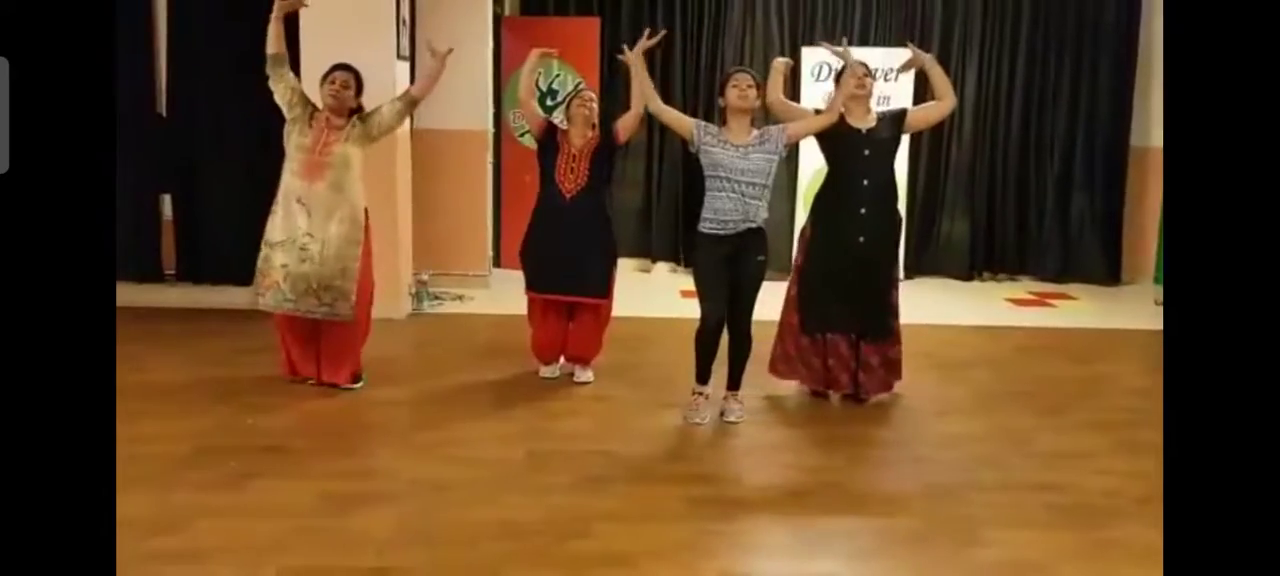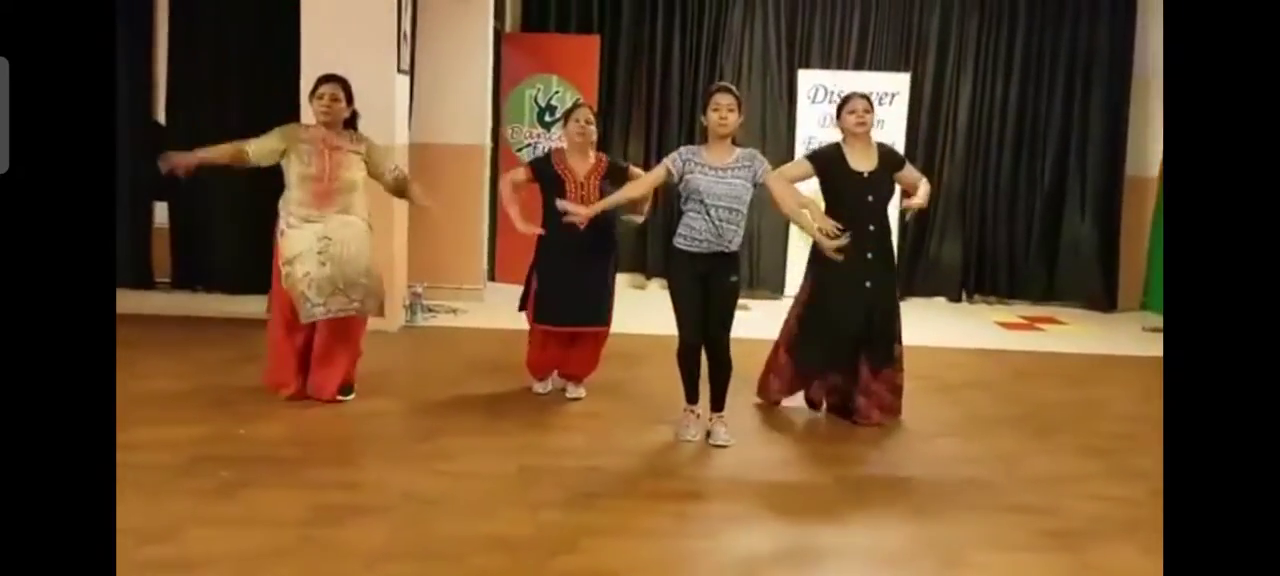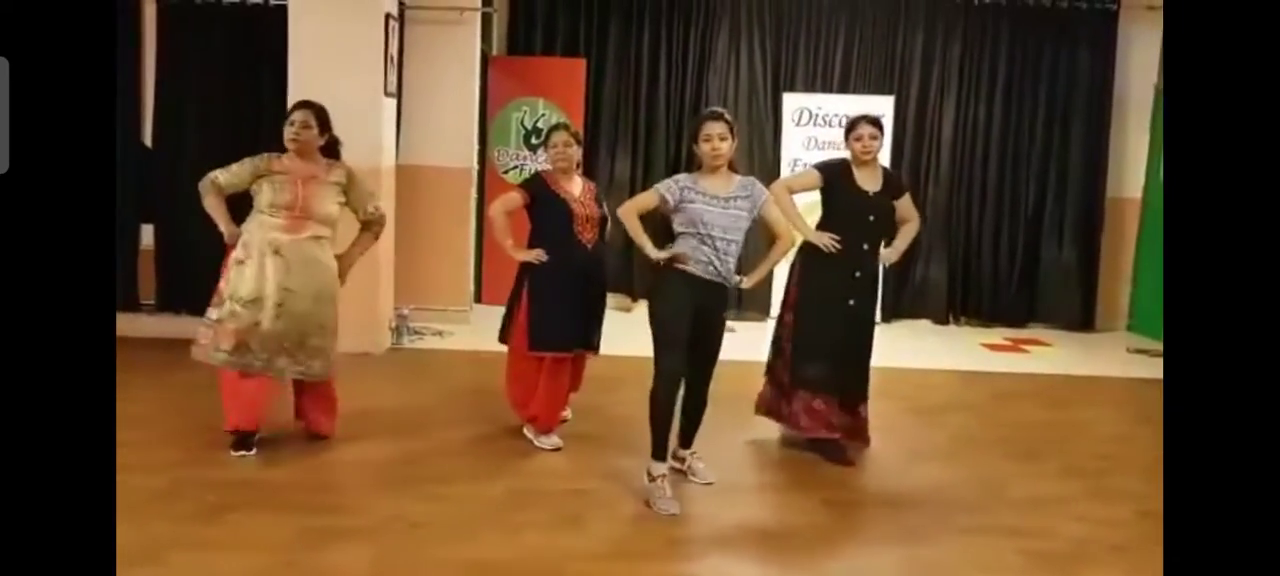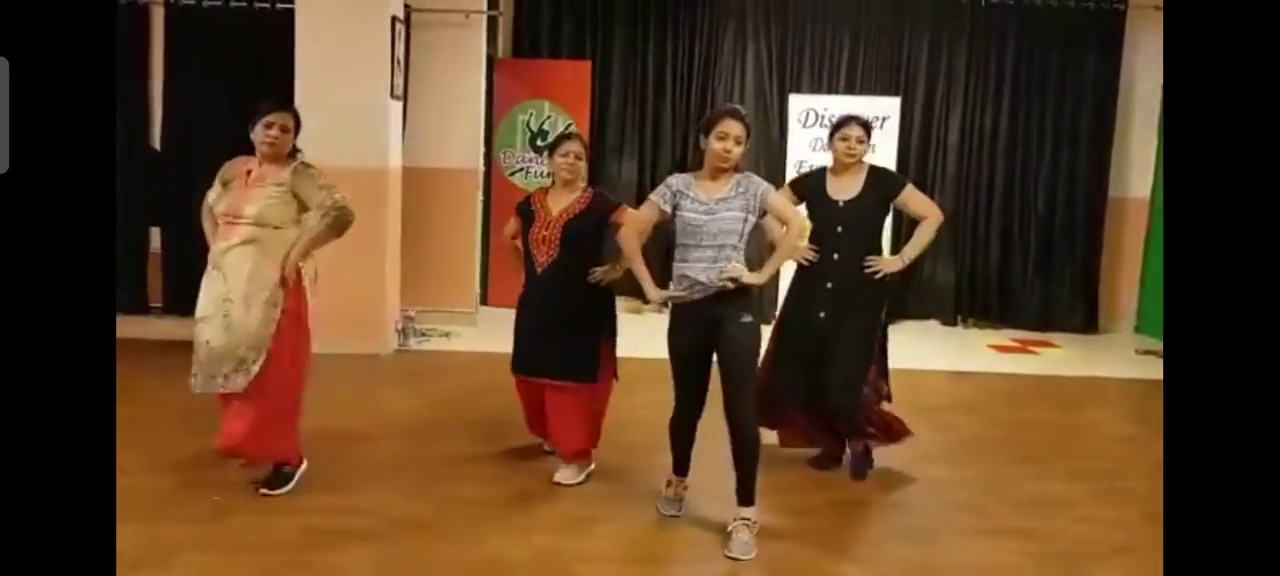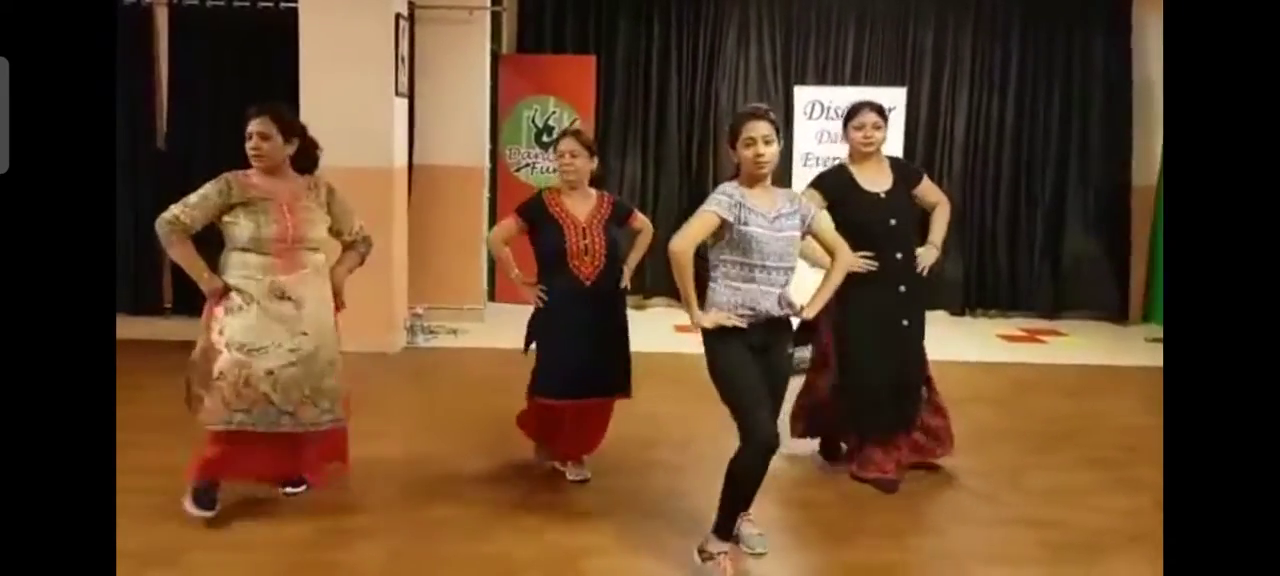
dt=1s
person 1, frame 1
left shoulder: (774, 139)
right shoulder: (704, 134)
left elbow: (830, 116)
right elbow: (656, 107)
right wrist: (638, 62)
left hip: (751, 241)
right hip: (711, 239)
left knee: (740, 322)
right knee: (712, 318)
left ankle: (733, 394)
right ankle: (700, 391)
person 1, frame 2
left shoulder: (752, 161)
right shoulder: (685, 157)
left elbow: (786, 199)
right elbow: (641, 185)
left wrist: (820, 236)
right wrist: (592, 209)
left hip: (725, 261)
right hip: (686, 257)
left knee: (717, 340)
right knee: (689, 339)
left ankle: (718, 417)
right ankle: (691, 410)
person 1, frame 3
left shoulder: (750, 189)
right shoulder: (681, 185)
left elbow: (785, 236)
right elbow: (627, 210)
left wrist: (752, 278)
right wrist: (652, 251)
left hip: (716, 293)
right hip: (676, 284)
left knee: (700, 378)
right knee: (669, 372)
left ankle: (684, 452)
right ankle: (657, 471)
person 1, frame 4
left shoulder: (750, 187)
right shoulder: (676, 187)
left elbow: (796, 223)
right elbow: (629, 233)
left wrist: (763, 274)
right wrist: (650, 288)
left hip: (735, 307)
right hip: (688, 309)
left knee: (741, 408)
right knee: (688, 403)
left ankle: (746, 515)
right ankle: (677, 480)
person 1, frame 5
left shoulder: (795, 204)
right shoulder: (728, 197)
left elbow: (842, 254)
right elbow: (680, 245)
left wrist: (813, 306)
right wrist: (697, 313)
left hip: (776, 334)
right hip: (731, 334)
left knee: (761, 437)
right knee: (761, 436)
left ankle: (738, 517)
person 2, frame 1
left shoulder: (364, 128)
right shoulder: (298, 114)
left elbow: (408, 101)
right elbow: (277, 68)
left wrist: (437, 65)
left hip: (342, 225)
right hip: (293, 222)
left knee: (343, 299)
right knee: (293, 297)
left ankle: (342, 370)
right ankle: (305, 368)
person 2, frame 2
left shoulder: (361, 145)
right shoulder: (290, 137)
left elbow: (396, 179)
right elbow: (243, 151)
left wrist: (422, 200)
right wrist: (194, 157)
left hip: (347, 240)
right hip: (298, 239)
left knee: (342, 311)
right knee: (294, 315)
left ankle: (336, 380)
right ankle: (296, 382)
person 2, frame 3
left shoulder: (341, 175)
right shoulder: (263, 165)
left elbow: (375, 219)
right elbow: (210, 184)
left wrist: (349, 257)
right wrist: (226, 227)
left hip: (311, 274)
right hip: (255, 268)
left knee: (309, 350)
right knee: (243, 345)
left ankle: (319, 421)
right ankle: (245, 425)
person 2, frame 4
left shoulder: (298, 174)
right shoulder: (232, 169)
left elbow: (340, 213)
right elbow: (209, 207)
left wrist: (298, 251)
right wrist: (214, 246)
left hip: (268, 285)
right hip: (224, 281)
left knee: (267, 365)
right knee: (229, 358)
left ankle: (287, 457)
right ankle: (246, 437)
person 2, frame 5
left shoulder: (320, 192)
right shoulder: (231, 186)
left elbow: (360, 240)
right elbow: (170, 224)
left wrist: (337, 275)
right wrist: (205, 278)
left hip: (307, 310)
right hip: (245, 304)
left knee: (304, 383)
right knee: (233, 380)
left ankle: (294, 465)
right ankle: (210, 476)
person 3, frame 1
left shoulder: (894, 122)
right shoulder: (826, 124)
left elbow: (946, 103)
right elbow: (775, 102)
left wrist: (927, 62)
right wrist: (778, 68)
left hip: (879, 230)
right hip: (832, 227)
left knee: (872, 307)
right knee: (827, 304)
left ankle: (863, 381)
right ankle: (822, 377)
person 3, frame 2
left shoulder: (888, 157)
right shoulder: (827, 157)
left elbow: (919, 182)
right elbow: (777, 179)
left wrist: (920, 196)
left hip: (877, 259)
right hip: (836, 256)
left knee: (873, 334)
right knee: (830, 328)
left ankle: (853, 400)
right ankle: (819, 386)
person 3, frame 3
left shoulder: (891, 182)
right shoulder: (832, 172)
left elbow: (911, 220)
right elbow: (779, 188)
left wrist: (895, 251)
right wrist: (807, 232)
left hip: (863, 278)
right hip: (821, 271)
left knee: (852, 352)
right knee: (818, 347)
left ankle: (843, 425)
right ankle: (821, 431)
person 3, frame 4
left shoulder: (884, 182)
right shoulder: (811, 182)
left elbow: (932, 216)
left wrist: (901, 259)
left hip: (862, 291)
right hip: (813, 287)
left knee: (845, 375)
right knee: (805, 368)
left ankle: (860, 440)
right ankle: (829, 442)
person 3, frame 5
left shoulder: (904, 172)
right shoulder: (833, 181)
left elbow: (940, 203)
left wrist: (934, 246)
right wrist: (829, 261)
left hip: (904, 292)
right hip: (857, 294)
left knee: (900, 374)
right knee: (856, 375)
left ankle: (878, 459)
right ankle: (832, 435)
person 4, frame 1
left shoulder: (605, 144)
right shoulder: (549, 139)
left elbow: (637, 109)
right elbow: (525, 99)
right wrist: (533, 60)
left hip: (592, 238)
right hip: (551, 236)
left knee: (590, 302)
right knee: (547, 301)
left ankle: (582, 360)
right ankle: (548, 358)
person 4, frame 2
left shoulder: (608, 167)
right shoulder: (548, 163)
left elbow: (643, 179)
right elbow: (507, 180)
right wrist: (520, 220)
left hip: (596, 258)
right hip: (555, 255)
left knee: (590, 322)
right knee: (548, 320)
left ankle: (574, 376)
right ankle: (542, 373)
person 4, frame 3
left shoulder: (590, 189)
right shoulder: (539, 184)
left elbow: (603, 223)
right elbow: (497, 210)
left wrist: (592, 251)
right wrist: (515, 250)
left hip: (585, 283)
right hip: (547, 280)
left knee: (573, 349)
right knee: (544, 350)
left ankle: (557, 404)
right ankle: (538, 422)
person 4, frame 4
left shoulder: (596, 203)
right shoulder: (531, 203)
right elbow: (509, 235)
left wrist: (617, 268)
right wrist: (528, 265)
left hip: (582, 306)
right hip: (538, 305)
left knee: (574, 381)
right knee: (534, 376)
left ankle: (579, 456)
right ankle: (551, 433)
person 4, frame 5
left shoulder: (610, 205)
right shoulder: (540, 204)
left elbow: (646, 229)
right elbow: (496, 239)
left wrist: (628, 268)
right wrist: (521, 280)
left hip: (605, 314)
right hip: (559, 313)
left knee: (597, 390)
right knee: (557, 389)
left ankle: (574, 452)
right ankle: (546, 442)
